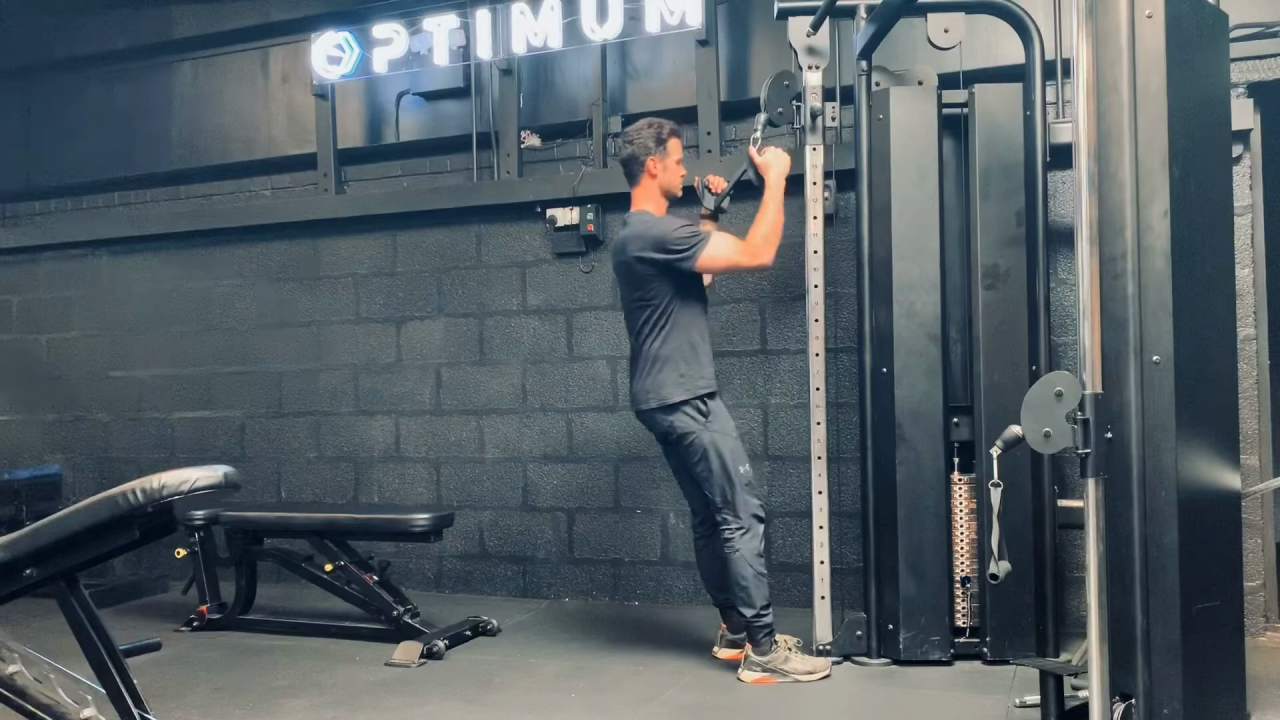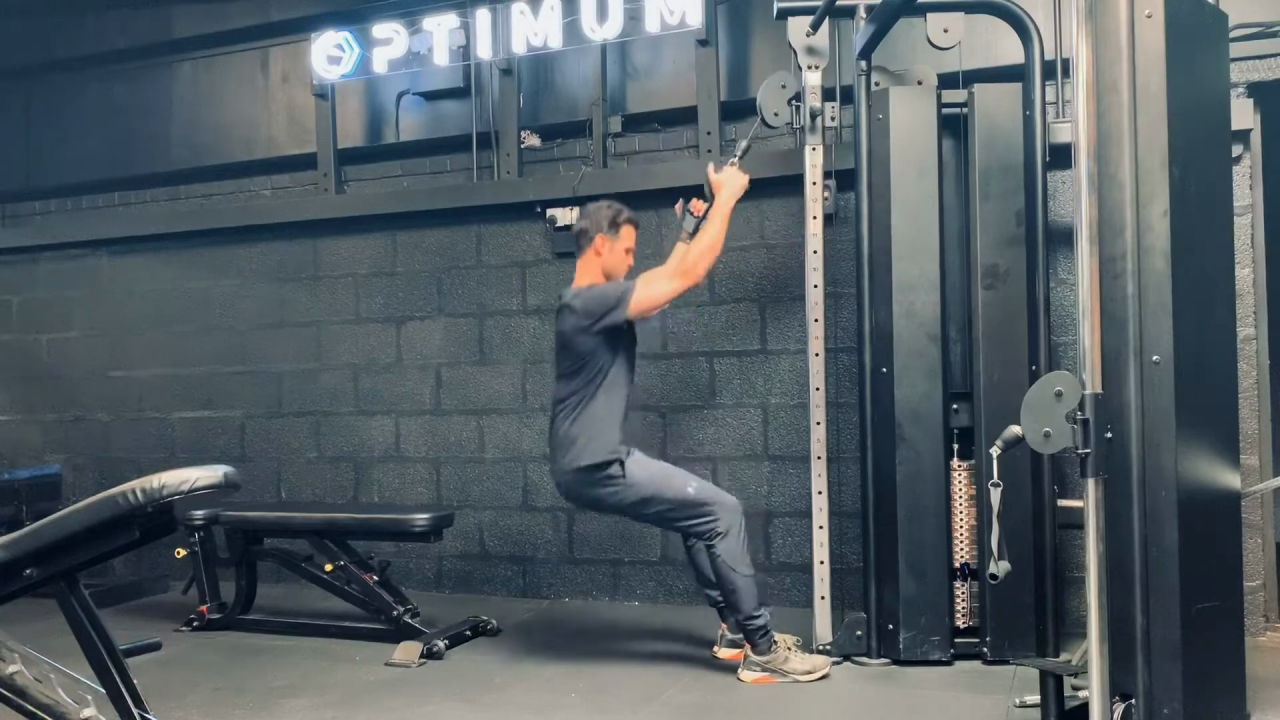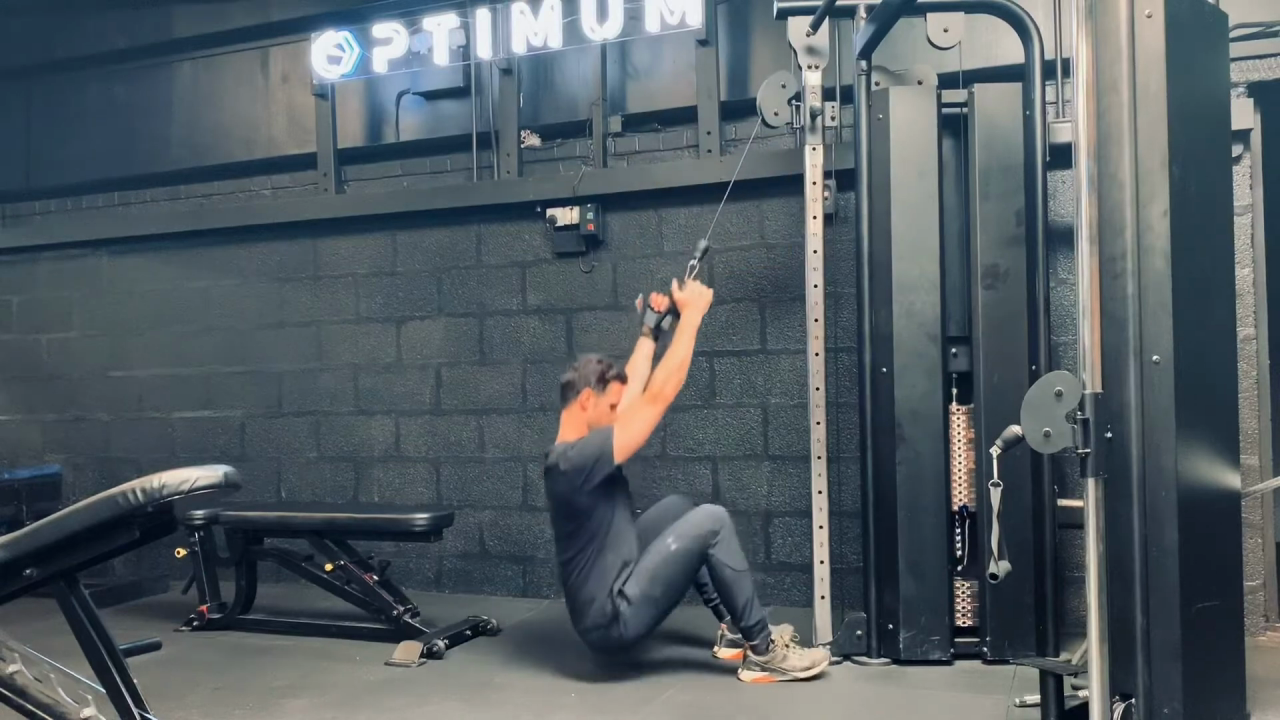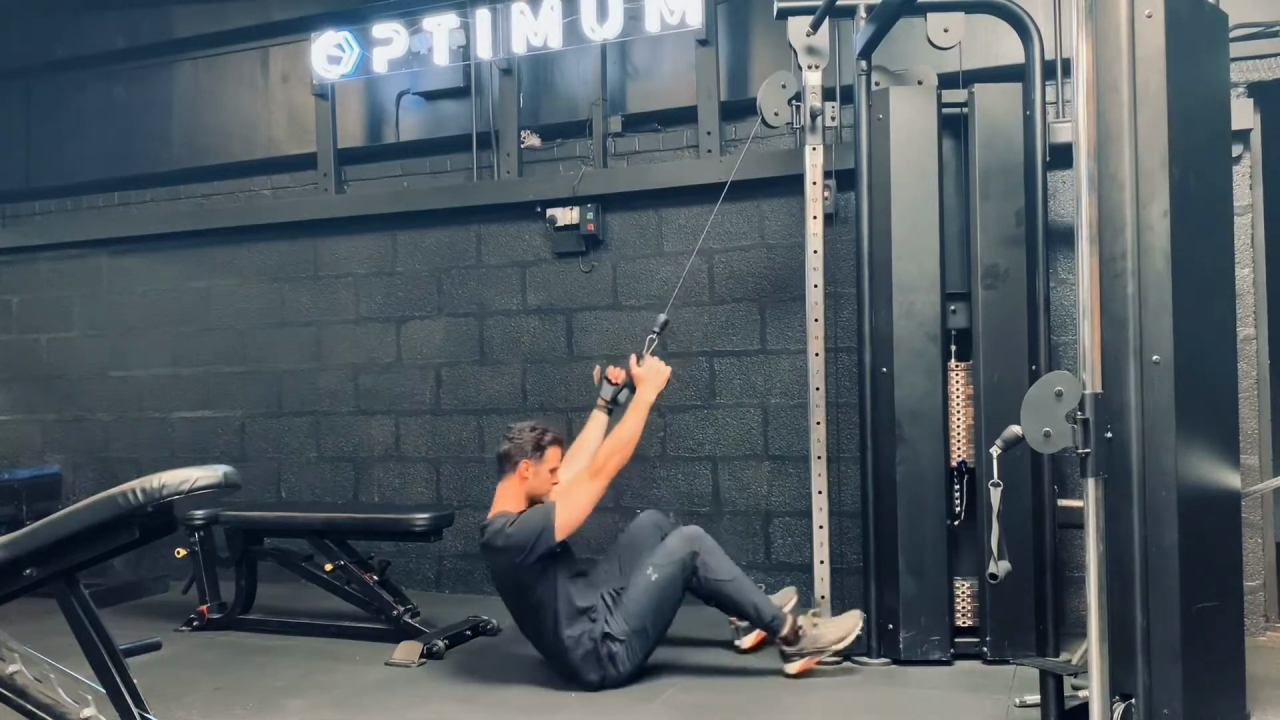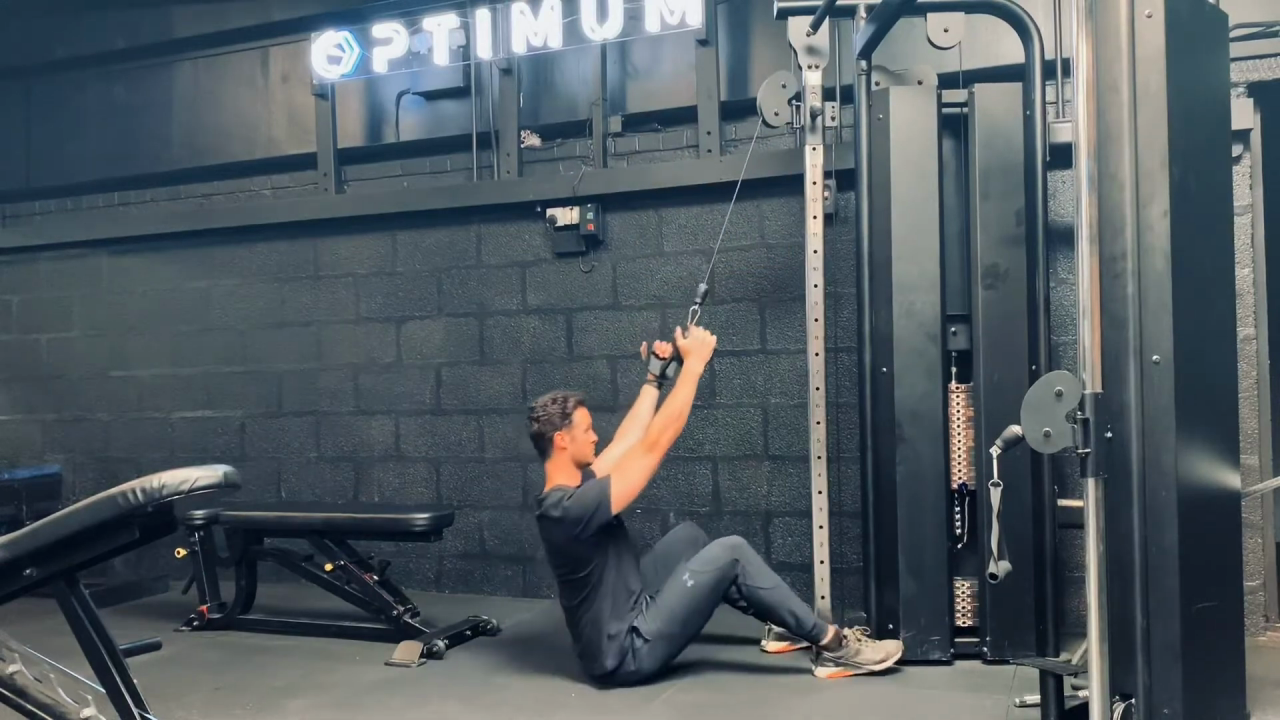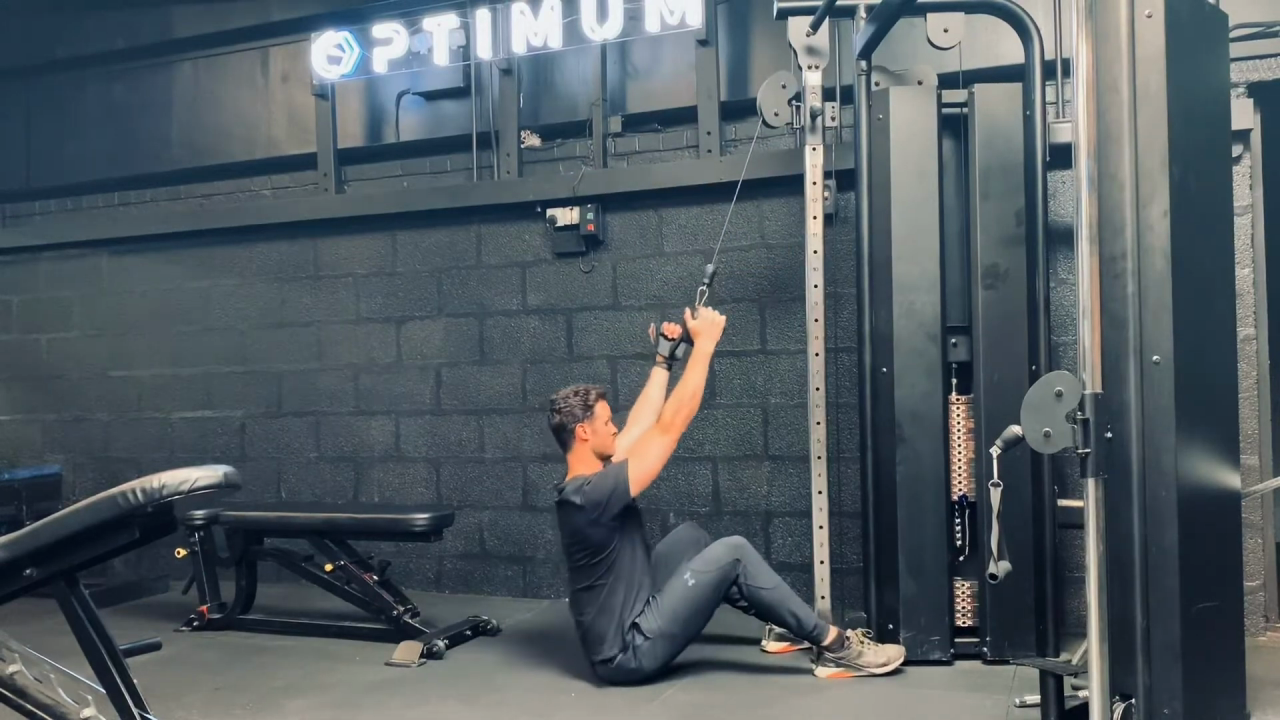
dt=0.5s
person 1, frame 1
left shoulder: (643, 234)
right shoulder: (654, 233)
left elbow: (699, 274)
right elbow: (758, 254)
left wrist: (710, 211)
right wrist: (774, 176)
left hip: (672, 397)
right hip: (682, 398)
left knee: (713, 517)
right knee: (741, 515)
left ankle: (735, 631)
right ankle: (764, 649)
person 1, frame 2
left shoulder: (592, 305)
right shoulder: (588, 304)
left elbow: (665, 280)
right elbow: (685, 276)
left wrist: (690, 229)
right wrist: (725, 198)
left hip: (598, 460)
right hip: (591, 467)
left knee: (701, 507)
right knee: (720, 511)
left ankle: (735, 629)
right ankle: (764, 651)
person 1, frame 3
left shoulder: (577, 447)
right shoulder: (577, 461)
left elbow: (633, 390)
right elbow: (657, 398)
left wrist: (651, 329)
right wrist: (691, 315)
left hip: (611, 590)
right hip: (612, 616)
left knee: (679, 511)
right knee: (712, 521)
left ankle: (734, 629)
right ankle: (762, 652)
person 1, frame 4
left shoulder: (512, 518)
right shoulder: (514, 537)
left elbow: (575, 469)
right elbow: (600, 472)
left wrist: (604, 402)
right wrist: (646, 391)
right hip: (604, 655)
left knee: (652, 523)
right knee: (690, 540)
left ankle: (751, 613)
right ankle: (792, 637)
person 1, frame 5
left shoulder: (570, 491)
right shoulder: (572, 509)
left elbow: (629, 442)
right elbow: (654, 444)
left wrist: (655, 377)
right wrist: (694, 362)
right hip: (629, 654)
left knee: (688, 537)
right knee: (730, 552)
left ankle: (781, 624)
right ankle: (832, 647)
person 1, frame 6
left shoulder: (587, 482)
right shoulder: (593, 494)
left elbow: (642, 424)
right elbow: (672, 425)
left wrist: (664, 358)
right wrist: (704, 342)
left hip: (625, 628)
right hip: (629, 652)
left knee: (691, 537)
right knee: (732, 552)
left ankle: (783, 626)
right ankle: (836, 647)
